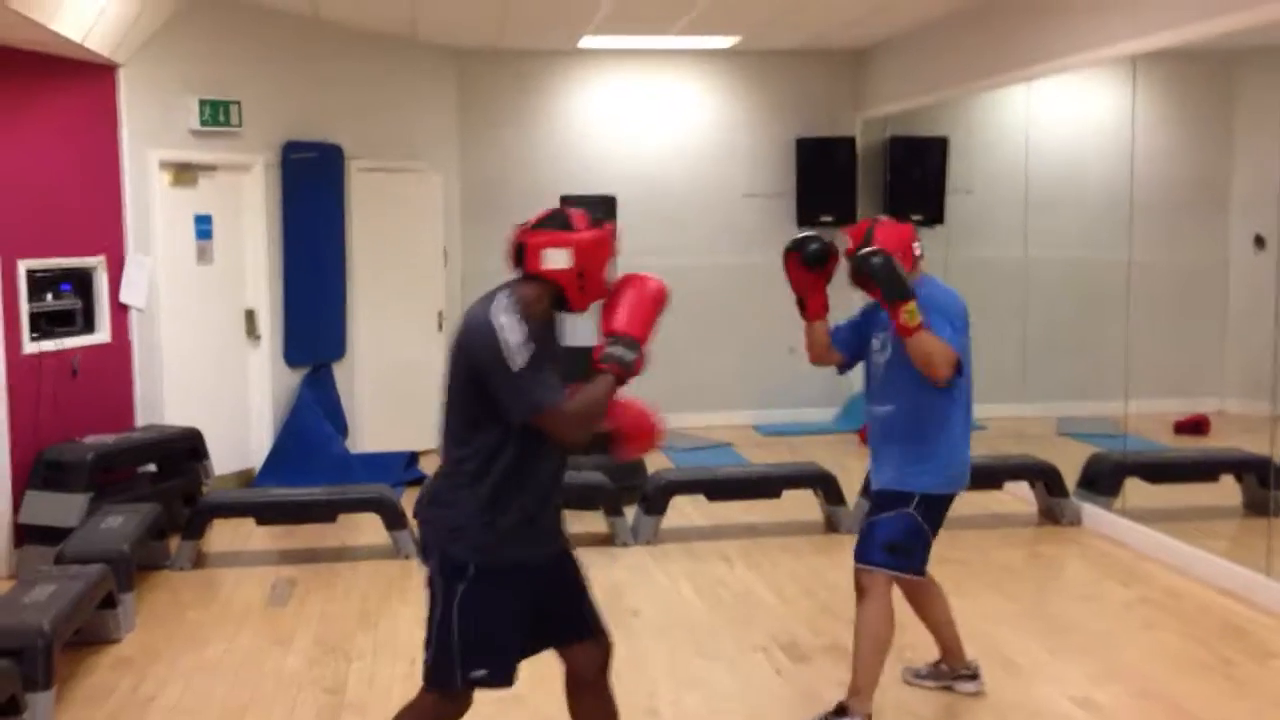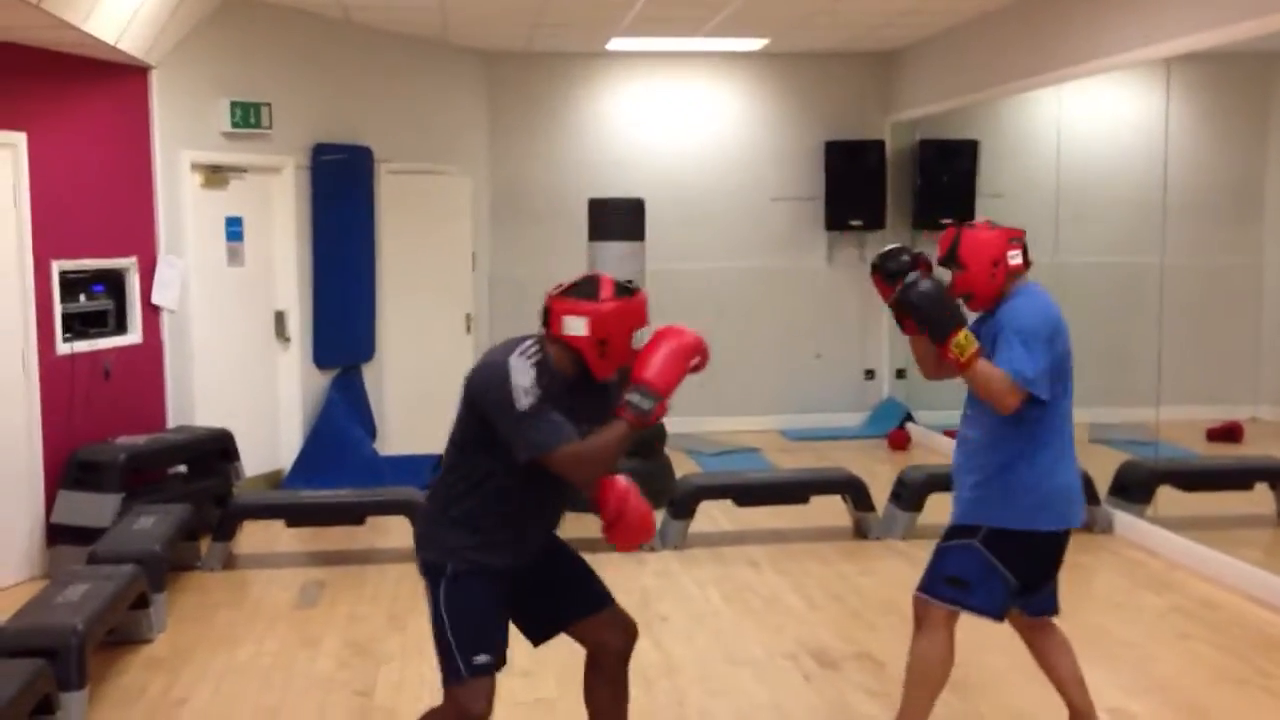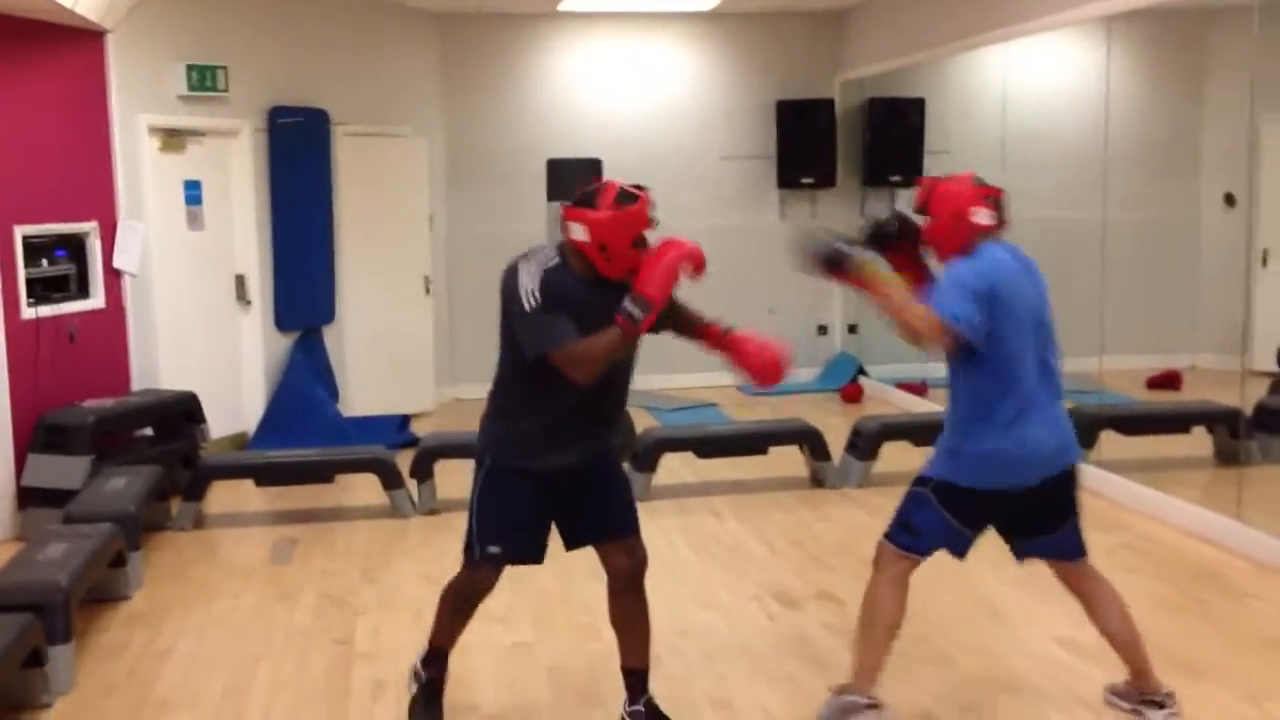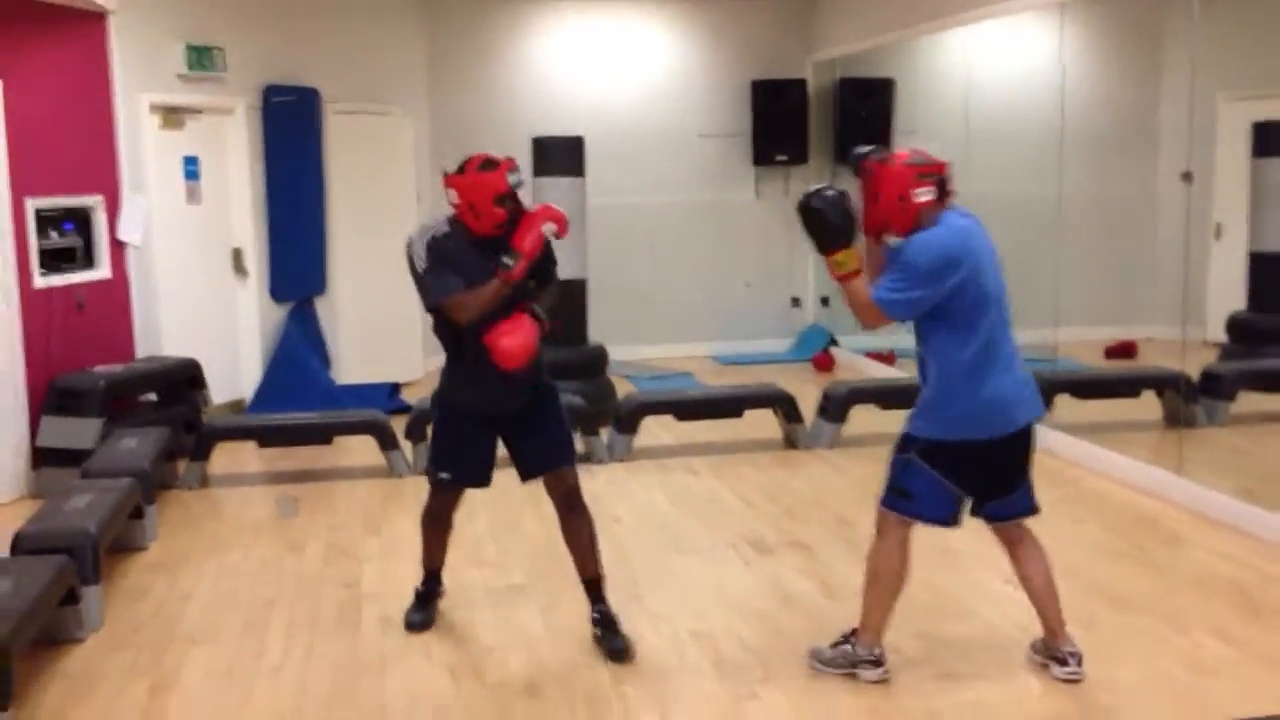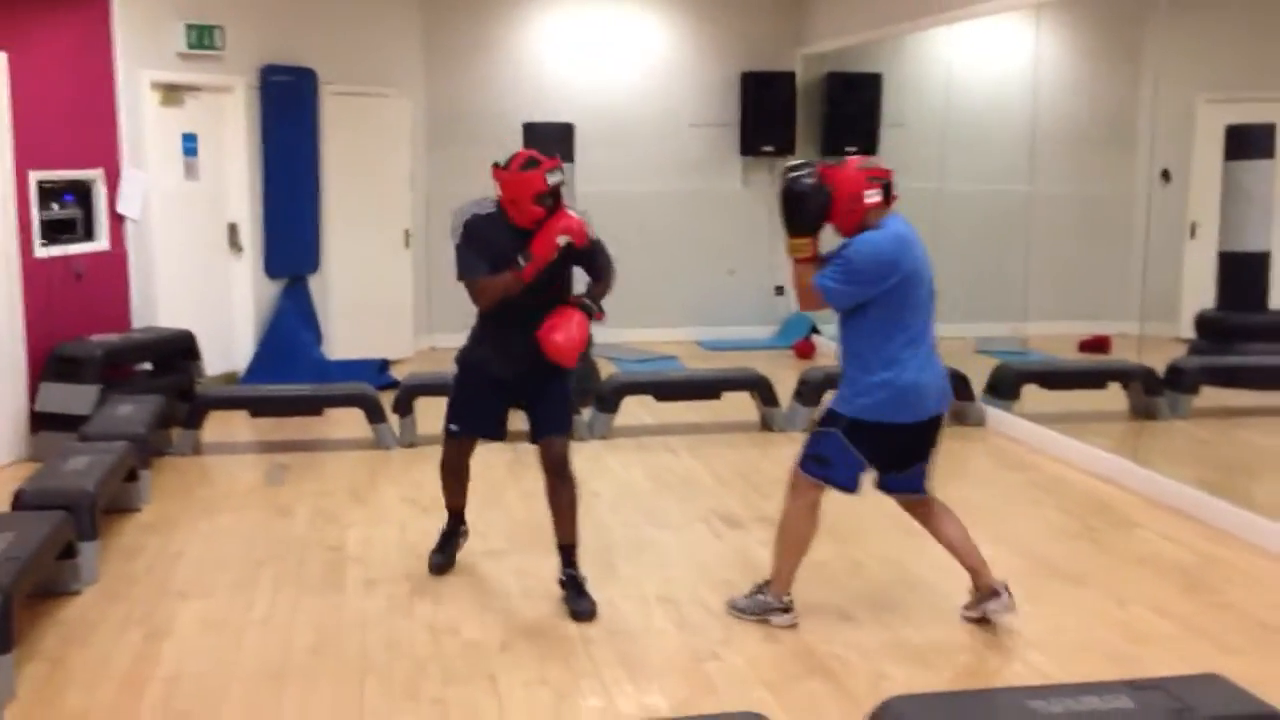
dt=1s
person 1, frame 1
left shoulder: (937, 301)
right shoulder: (879, 313)
left elbow: (941, 367)
right elbow: (823, 354)
left wrist: (900, 304)
right wrist: (811, 293)
left hip: (924, 467)
right hip: (897, 465)
left knee: (875, 579)
right knee: (908, 571)
right ankle: (958, 666)
person 1, frame 2
left shoulder: (1027, 313)
right shoulder: (1006, 312)
left elbow: (1007, 396)
right elbow: (935, 369)
left wrist: (955, 334)
right wrist: (910, 313)
left hip: (1011, 500)
right hip: (1040, 498)
left knee: (933, 611)
right knee: (1031, 619)
person 1, frame 3
left shoulder: (980, 272)
right shoulder: (1010, 264)
left elbow: (930, 332)
right elbow: (941, 318)
left wrist: (864, 271)
right wrist: (908, 262)
left hip: (984, 460)
right hip: (1048, 453)
left knee: (892, 561)
right knee: (1076, 570)
person 1, frame 4
left shoulder: (936, 247)
right shoulder: (956, 228)
left elbow: (870, 312)
right elbow: (884, 276)
left wrist: (835, 248)
right wrist: (858, 231)
left hip: (956, 414)
right hip: (1010, 408)
left knee: (893, 522)
right knee: (1012, 527)
left ankle: (866, 648)
right ankle: (1061, 647)
person 1, frame 5
left shoulder: (877, 248)
right shoulder: (894, 235)
left elbow: (811, 297)
right elbow: (831, 279)
left wrist: (800, 233)
right wrist: (808, 229)
left hip: (877, 400)
right hip: (920, 395)
left knee: (804, 486)
right knee: (915, 498)
left ankle: (776, 597)
right ankle: (988, 587)
person 2, frame 1
left shoulder: (533, 315)
right shoulder: (495, 330)
right elbow: (570, 427)
left wrist: (611, 409)
right wrist: (622, 349)
left hip: (533, 533)
right hip: (473, 542)
left knee: (590, 656)
person 2, frame 2
left shoulder: (585, 373)
right shoulder: (510, 374)
right elbow: (576, 466)
left wrist: (608, 484)
right wrist: (647, 395)
left hip: (529, 544)
right hip: (465, 553)
left knee: (615, 637)
person 2, frame 3
left shoulder: (631, 270)
right shoulder: (533, 278)
left elbow: (670, 312)
right elbow: (581, 368)
left wrist: (729, 340)
right wrist: (641, 301)
left hip: (589, 451)
right hip: (518, 454)
left knee: (628, 566)
right knee: (482, 574)
right ankle: (430, 672)
person 2, frame 4
left shoulder: (526, 228)
right shoulder: (432, 246)
left elbow: (546, 286)
right elbow: (464, 313)
left wrist: (532, 316)
right wrist: (517, 258)
left hip: (528, 388)
right hip: (465, 397)
left knee: (567, 491)
right knee: (442, 499)
left ankle: (601, 611)
right ankle: (430, 587)
person 2, frame 5
left shoulder: (564, 224)
right shoulder: (475, 224)
left elbow: (603, 268)
right elbow: (483, 295)
left wrist: (584, 309)
right wrist: (533, 259)
left hip: (547, 360)
right hip: (488, 360)
left knee: (556, 458)
right knee: (455, 453)
left ankle: (570, 573)
right ankle: (454, 528)
